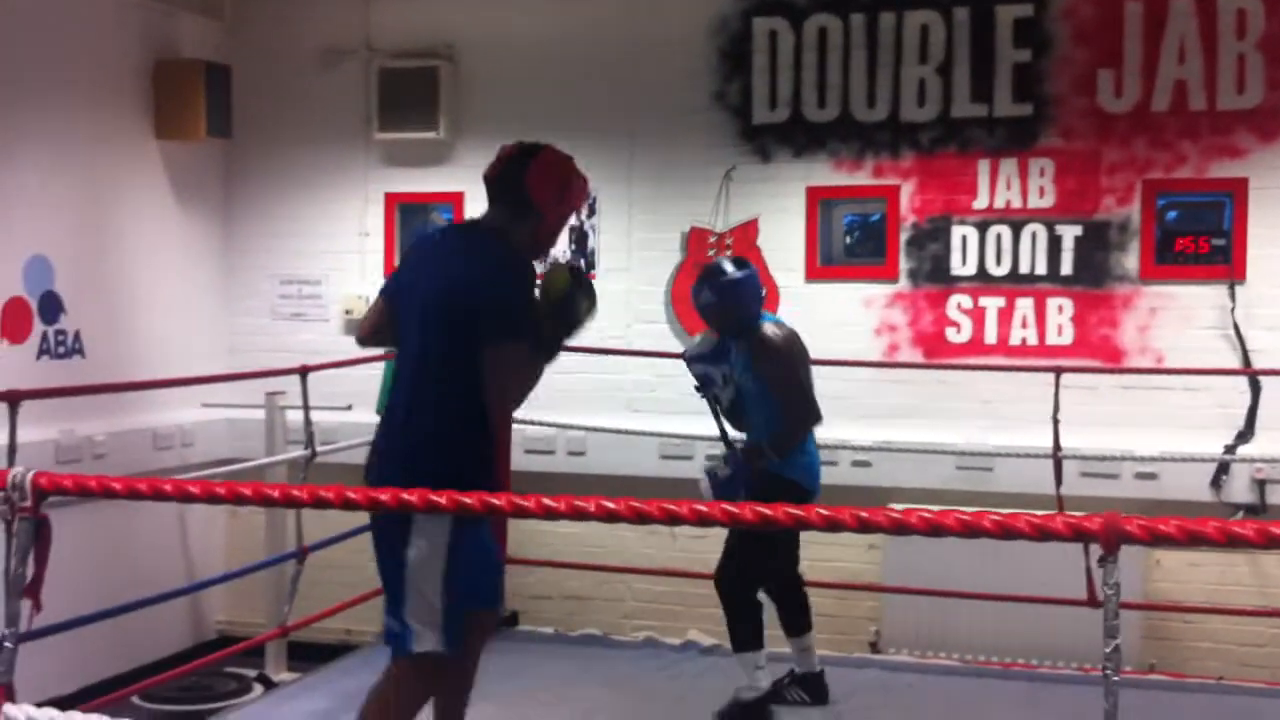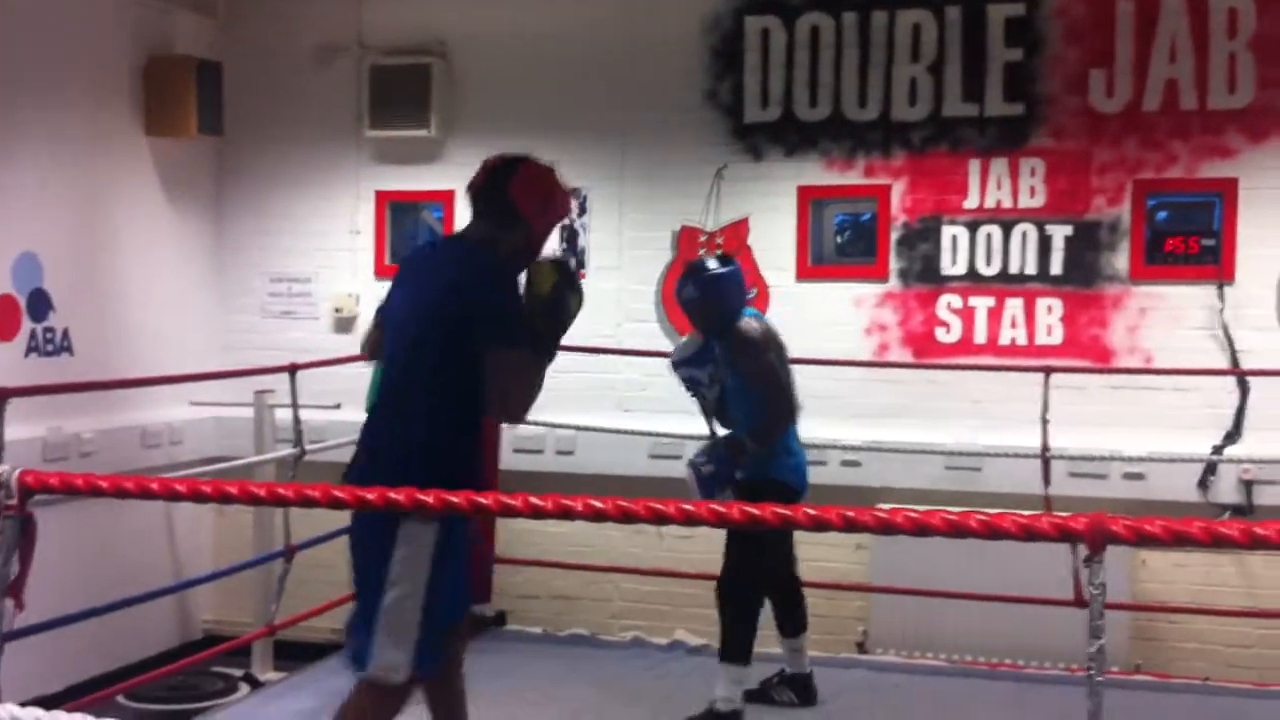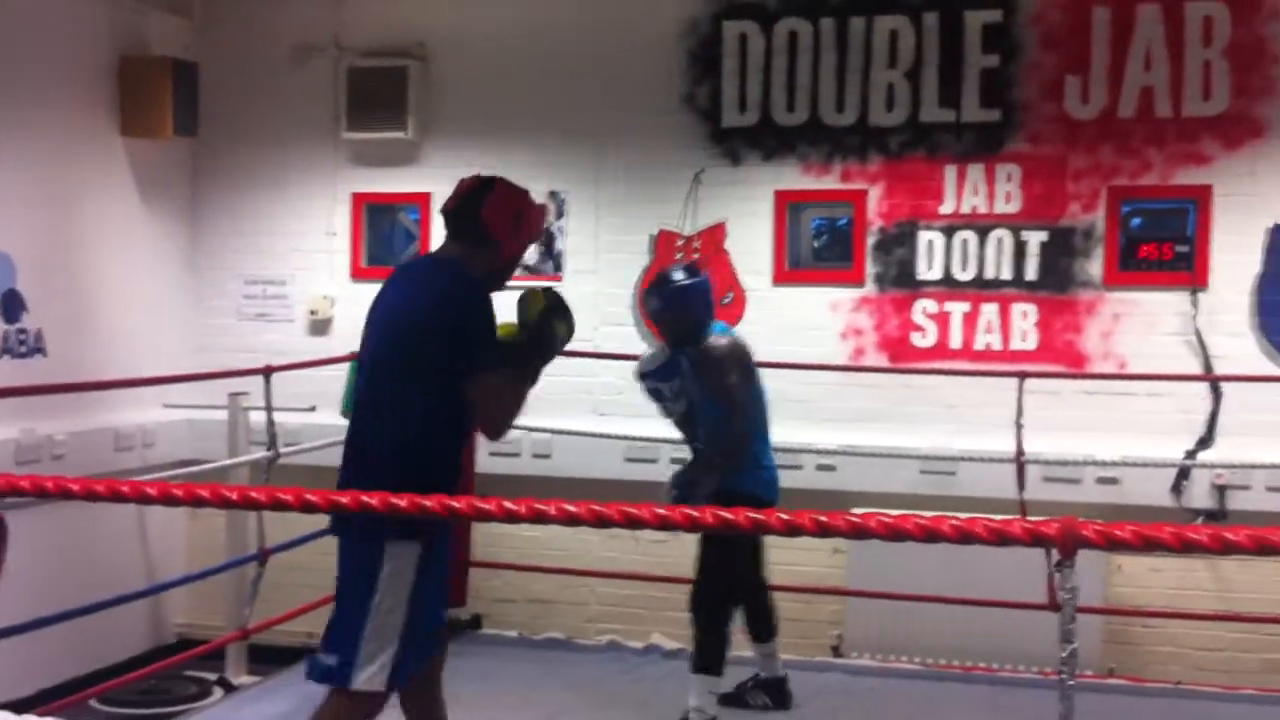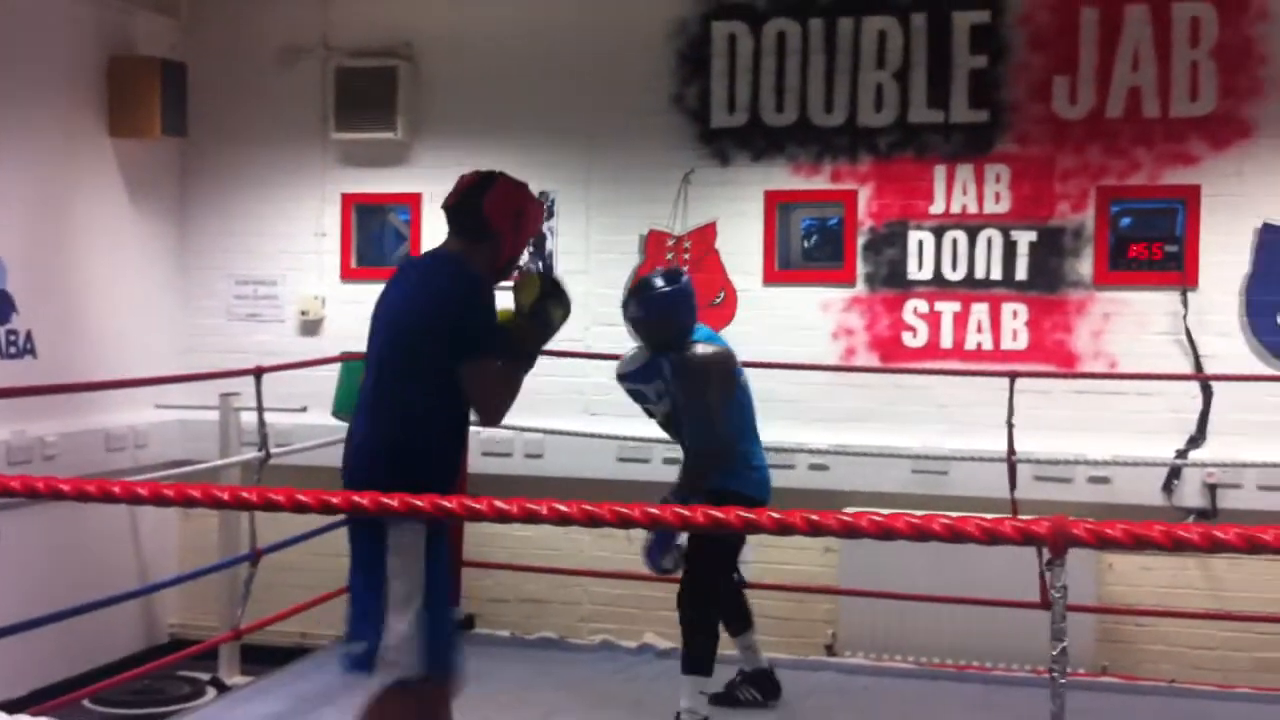
dt=0.1s
person 1, frame 1
left shoulder: (435, 247)
right shoulder: (506, 269)
left elbow: (371, 330)
right elbow: (502, 396)
right wrist: (551, 331)
left hip: (413, 463)
right hip: (436, 476)
left knee: (477, 611)
right knee: (422, 656)
person 1, frame 2
left shoulder: (429, 261)
right shoulder: (489, 277)
left elbow: (379, 344)
right elbow: (509, 403)
right wrist: (546, 330)
left hip: (396, 475)
right hip: (419, 487)
left knee: (444, 638)
person 1, frame 3
left shoulder: (409, 281)
right shoulder: (462, 297)
right elbow: (494, 419)
right wrist: (535, 352)
left hip: (382, 492)
right hip: (398, 507)
left knee: (423, 657)
person 1, frame 4
left shoulder: (414, 276)
right shoulder: (464, 289)
right elbow: (490, 402)
left wrist: (510, 334)
right wrist: (531, 335)
left hip: (387, 481)
right hip: (403, 493)
left knee: (432, 664)
person 2, frame 1
left shoulder: (772, 341)
right shoulder: (739, 343)
left elbow: (805, 415)
left wrist: (751, 457)
right wrist: (719, 386)
left hip: (784, 475)
right hip: (775, 473)
left knee: (734, 579)
right knee: (779, 576)
right ankle: (809, 675)
person 2, frame 2
left shoulder: (747, 335)
right shoulder: (725, 338)
left elbow: (783, 409)
left wrist: (731, 453)
right wrist: (706, 388)
left hip: (769, 475)
right hip: (770, 473)
left knee: (737, 588)
right knee: (775, 577)
right ankle: (797, 677)
person 2, frame 3
left shoulder: (716, 350)
right shoulder: (694, 351)
left elbow: (739, 431)
left wrist: (694, 478)
right wrist: (674, 402)
left hip: (741, 486)
right hip: (742, 483)
left knee: (710, 598)
right knee: (744, 584)
right ankle: (772, 680)
person 2, frame 4
left shoulder: (700, 358)
right shoulder: (681, 352)
left elbow: (711, 446)
right elbow: (683, 428)
left wrist: (675, 509)
right wrist: (654, 399)
left hip: (733, 486)
right hip: (732, 482)
left knee: (697, 596)
right knee: (717, 582)
right ankle: (759, 673)
